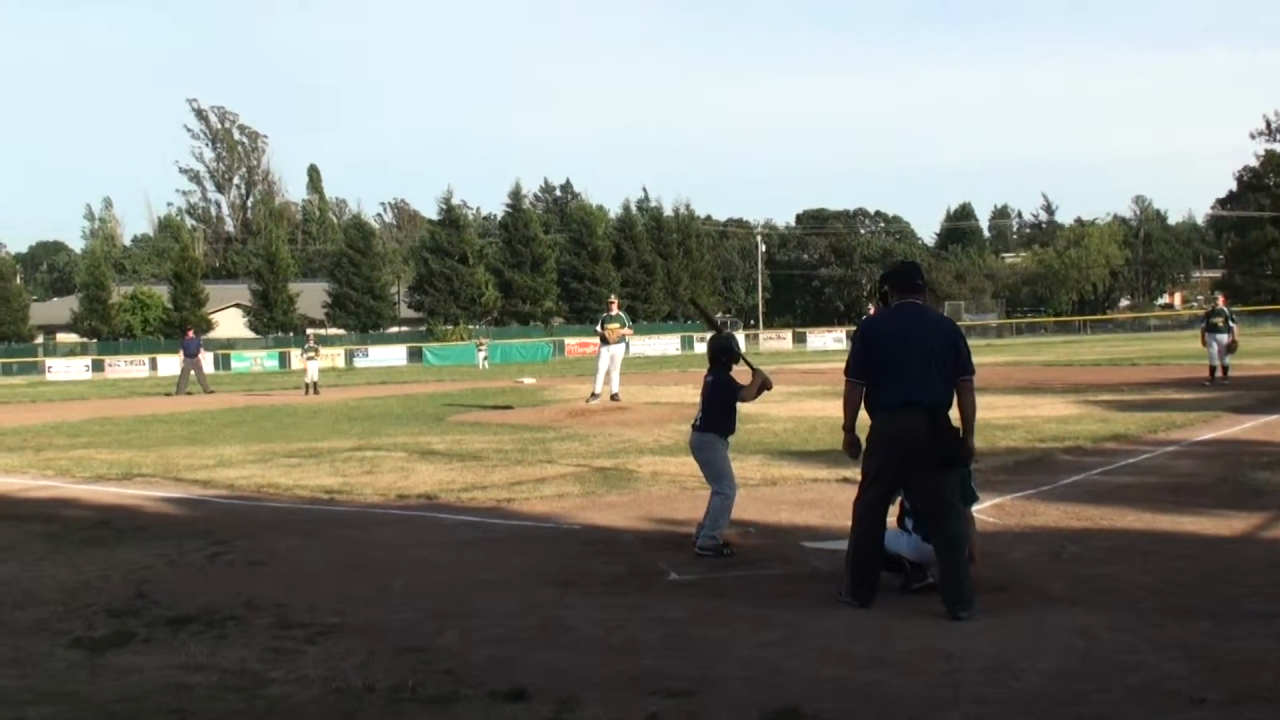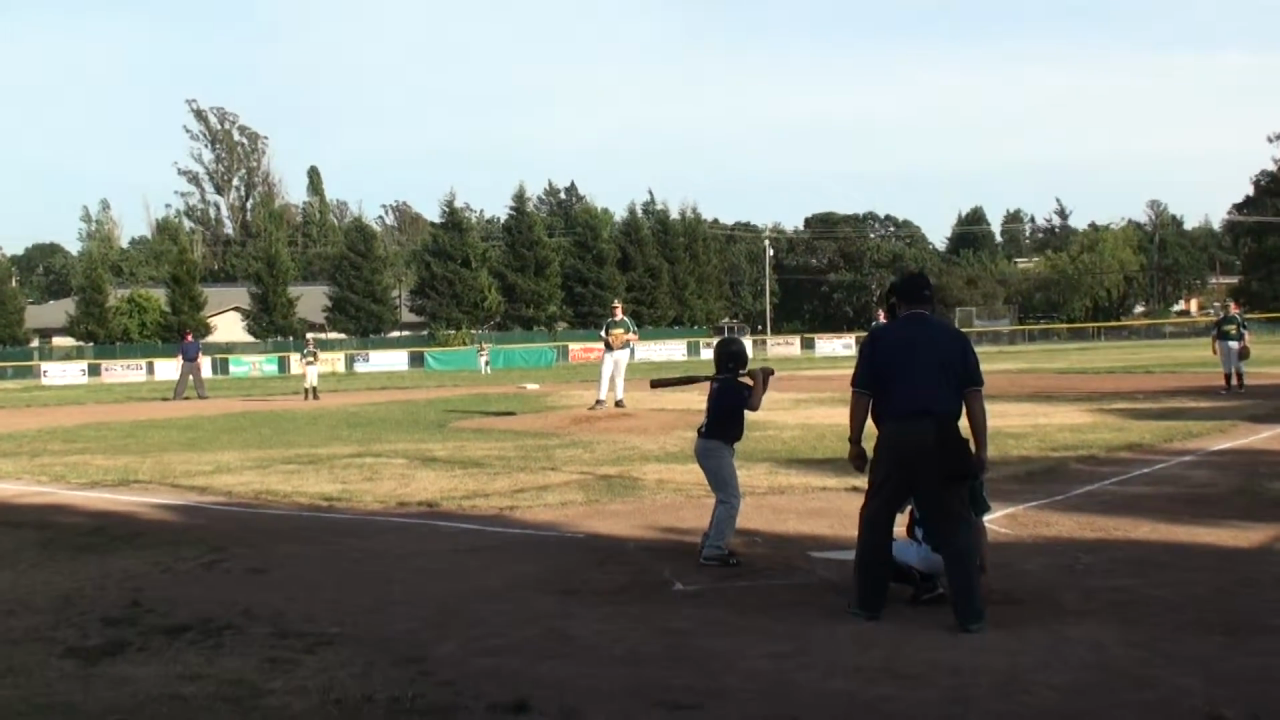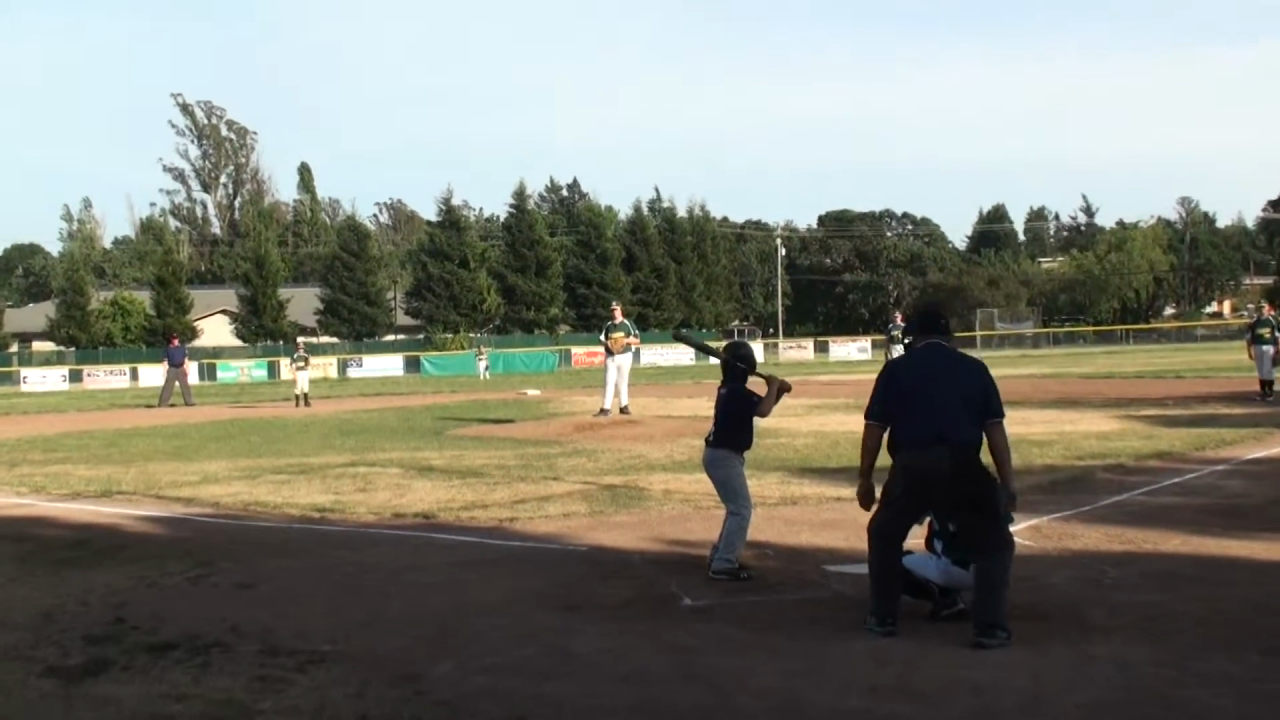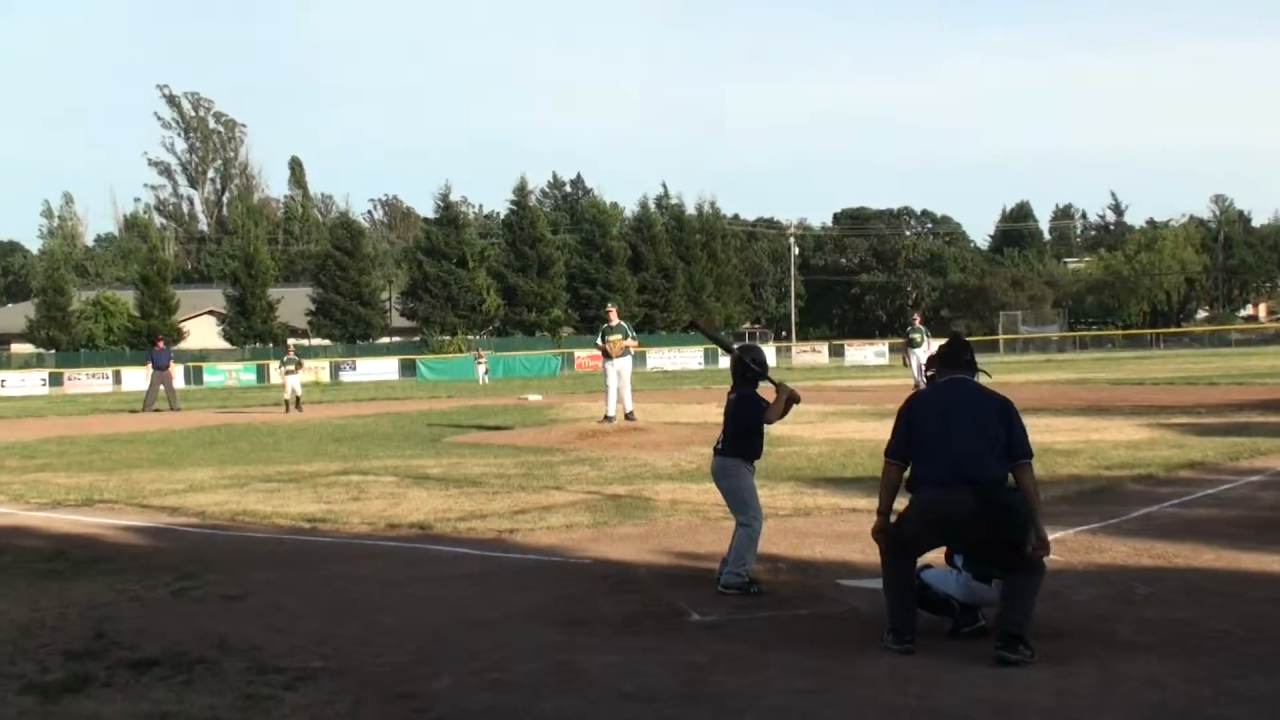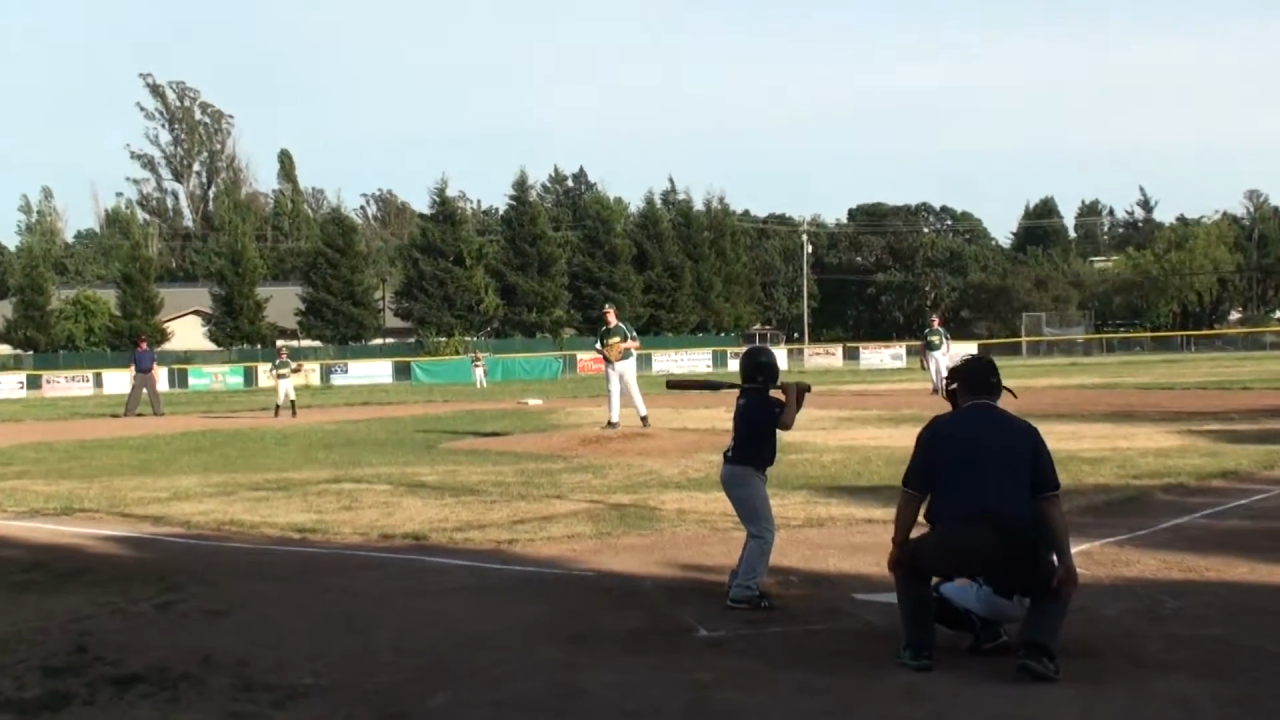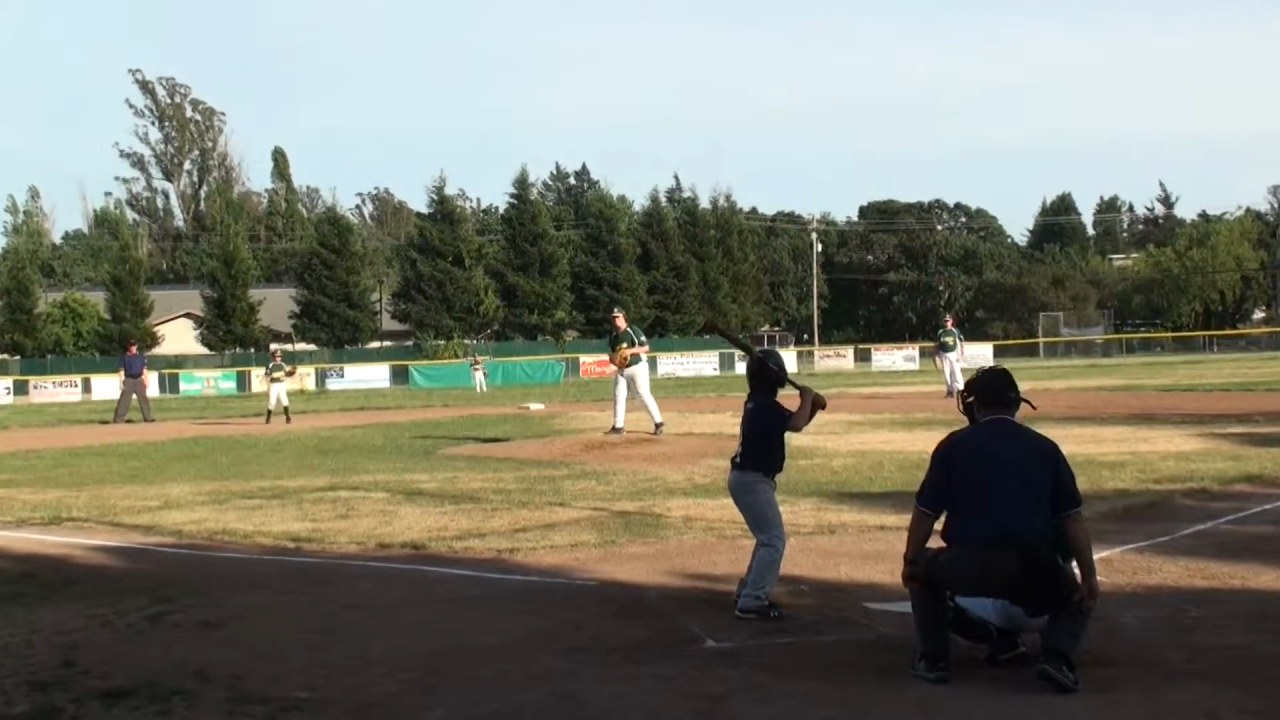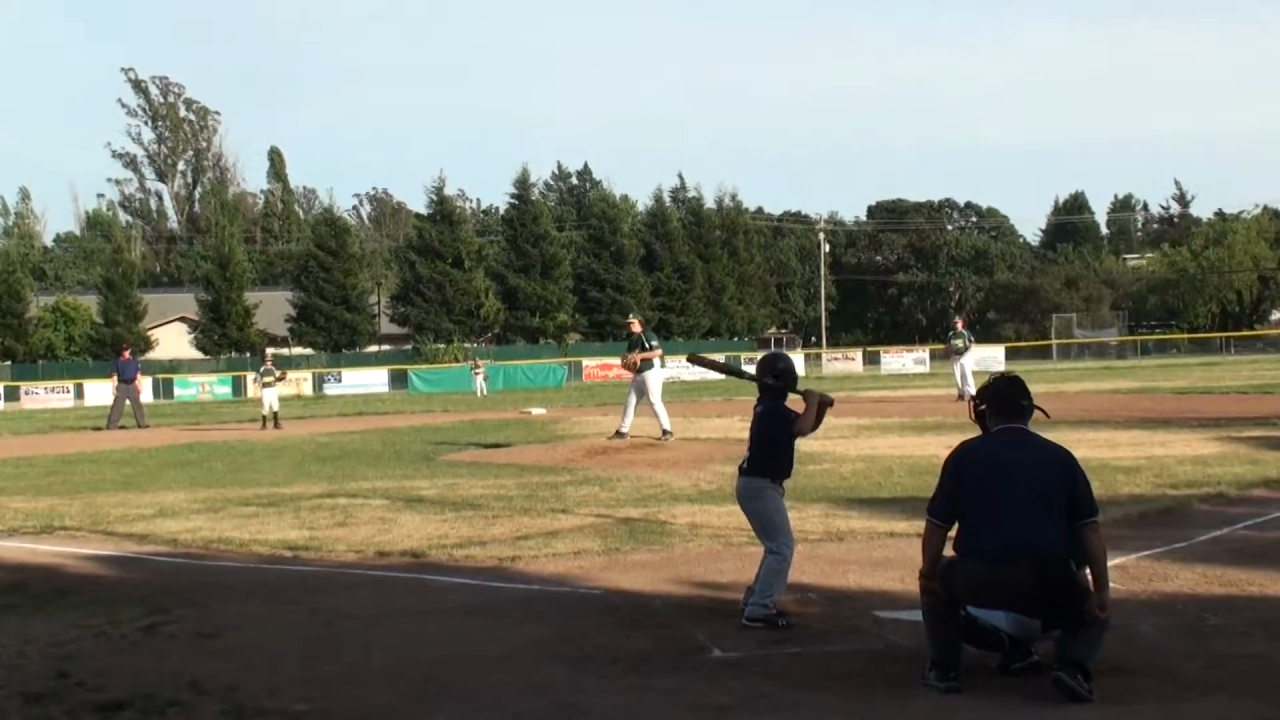
dt=0.3s
person 1, frame 1
left shoulder: (873, 327)
right shoulder: (946, 327)
left elbow: (855, 385)
right elbow: (965, 386)
left wrist: (849, 430)
right wrist: (967, 435)
left hip: (887, 429)
right hip: (933, 429)
left knee: (870, 509)
right knee: (946, 513)
left ankle: (859, 591)
right ankle: (959, 600)
person 1, frame 2
left shoulder: (879, 337)
right shoulder: (955, 337)
left elbow: (861, 396)
right elbow: (973, 397)
left wrist: (855, 443)
right wrist: (981, 448)
left hip: (895, 439)
right hip: (942, 439)
left knee: (876, 519)
right knee: (955, 525)
left ankle: (867, 603)
right ankle: (970, 613)
person 1, frame 3
left shoulder: (896, 368)
right shoulder: (974, 368)
left elbow: (874, 428)
right elbow: (995, 429)
left wrist: (865, 480)
right wrist: (1007, 483)
left hip: (910, 467)
right hip: (961, 468)
left knee: (884, 535)
right knee: (994, 544)
left ankle: (883, 617)
right ankle: (990, 626)
person 1, frame 4
left shoulder: (918, 402)
right shoulder: (999, 404)
left elbow: (894, 465)
right elbow: (1023, 469)
left wrist: (883, 516)
right wrist: (1036, 525)
left hip: (931, 504)
right hip: (985, 506)
left knee: (896, 548)
right knee: (1027, 564)
left ankle: (901, 634)
right ankle: (1012, 639)
person 1, frame 5
left shoulder: (938, 429)
right shoulder: (1024, 431)
left elbow: (911, 495)
right elbow: (1050, 501)
left wrist: (899, 546)
right wrist: (1065, 561)
left hip: (950, 543)
right hip: (1010, 545)
left knee: (909, 563)
right knee: (1055, 586)
left ankle: (918, 648)
right ankle: (1037, 650)
person 1, frame 6
left shoulder: (954, 445)
right shoulder: (1044, 447)
left elbow: (925, 513)
right elbow: (1072, 518)
left wrist: (911, 562)
right wrist: (1089, 577)
left hip: (967, 566)
right hip: (1030, 569)
left knee: (924, 572)
right knee: (1077, 599)
left ankle: (933, 659)
right ankle: (1057, 657)
person 1, frame 7
left shoulder: (966, 454)
right shoulder: (1059, 456)
left elbow: (937, 525)
right elbow: (1089, 527)
left wrist: (928, 576)
right wrist: (1100, 590)
left hip: (980, 580)
right hip: (1046, 582)
left knee: (938, 578)
right knee: (1092, 612)
left ankle: (944, 668)
right ankle: (1072, 665)
person 2, frame 1
left shoulder: (716, 376)
right shoulder: (721, 379)
left elbow: (745, 394)
right elbow: (744, 396)
left wrist: (761, 385)
right wrist: (757, 378)
left hip: (707, 438)
right hip: (709, 440)
left knee: (721, 488)
right knee: (726, 490)
left ankle: (705, 534)
right ankle: (708, 542)
person 2, frame 2
left shoulder: (723, 382)
right shoulder: (729, 385)
left elbow: (753, 395)
right elbow: (754, 404)
left wrist: (763, 378)
right wrist: (758, 380)
left hip: (712, 444)
right hip: (715, 447)
left knee: (726, 496)
right knee: (730, 498)
left ankle: (710, 544)
right ankle: (714, 552)
person 2, frame 3
left shoulder: (730, 389)
right shoulder: (737, 391)
left elbow: (762, 405)
right elbow: (763, 411)
left wrist: (778, 391)
right wrist: (773, 387)
left hip: (721, 454)
right hip: (723, 456)
left knee: (736, 508)
right knee: (741, 509)
left ankle: (720, 557)
right ankle: (723, 565)
person 2, frame 4
left shoulder: (741, 394)
right shoulder: (746, 396)
left elbow: (775, 414)
right elbow: (770, 417)
left wrist: (788, 400)
right wrist: (782, 394)
left hip: (731, 463)
right hip: (732, 465)
left knee: (747, 519)
right knee: (751, 521)
left ankle: (729, 571)
right ankle: (733, 579)
person 2, frame 5
left shoulder: (751, 398)
right shoulder: (758, 401)
left elbow: (788, 411)
right elbow: (786, 422)
left wrist: (797, 393)
right wrist: (791, 393)
left hip: (741, 470)
right hip: (744, 473)
left knee: (758, 530)
right knee: (764, 532)
left ankle: (739, 583)
right ankle: (743, 592)
person 2, frame 6
left shoulder: (758, 403)
right shoulder: (765, 406)
left elbow: (796, 420)
right elbow: (796, 424)
left wrist: (812, 404)
right wrist: (807, 398)
left hip: (749, 477)
right hip: (752, 480)
left knee: (768, 537)
right knee: (773, 540)
left ankle: (748, 593)
right ankle: (752, 602)
person 2, frame 7
left shoulder: (771, 407)
right shoulder: (773, 409)
left elbow: (808, 426)
right elbow: (802, 429)
left wrist: (821, 406)
right wrist: (811, 401)
left hip: (758, 483)
right hip: (759, 485)
left knee: (776, 545)
right knee: (782, 547)
left ankle: (755, 601)
right ankle: (759, 611)
